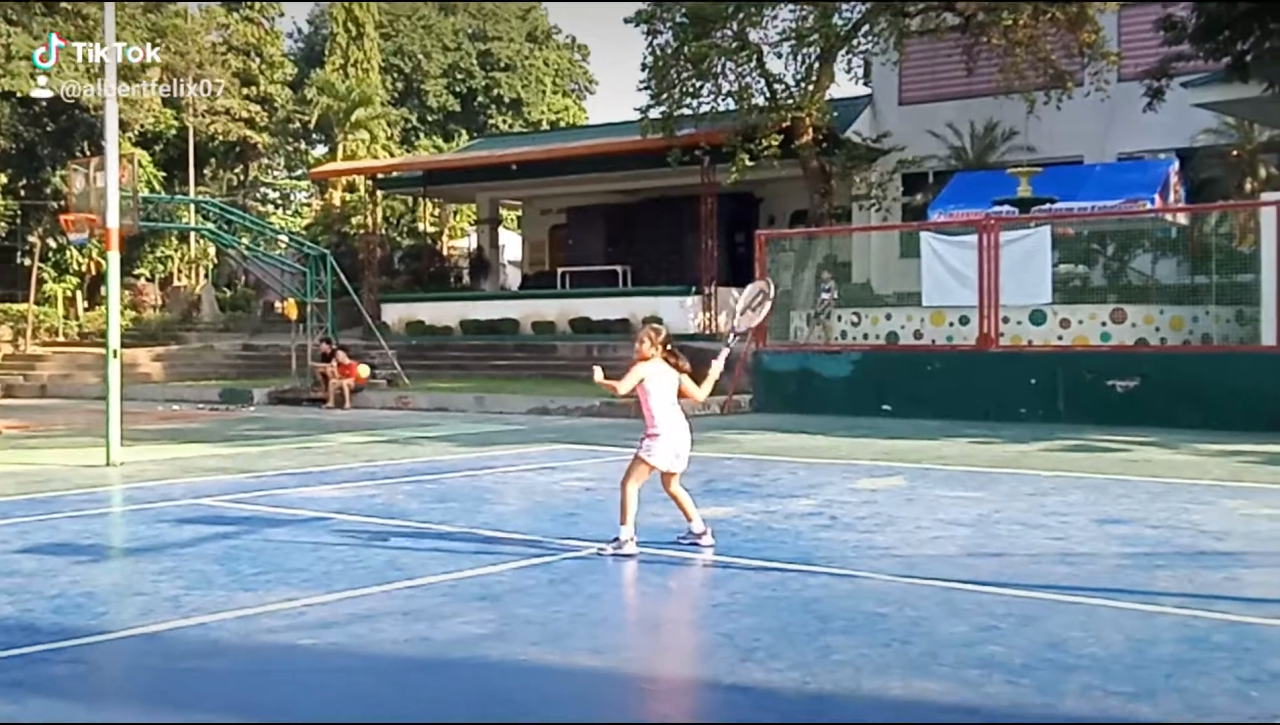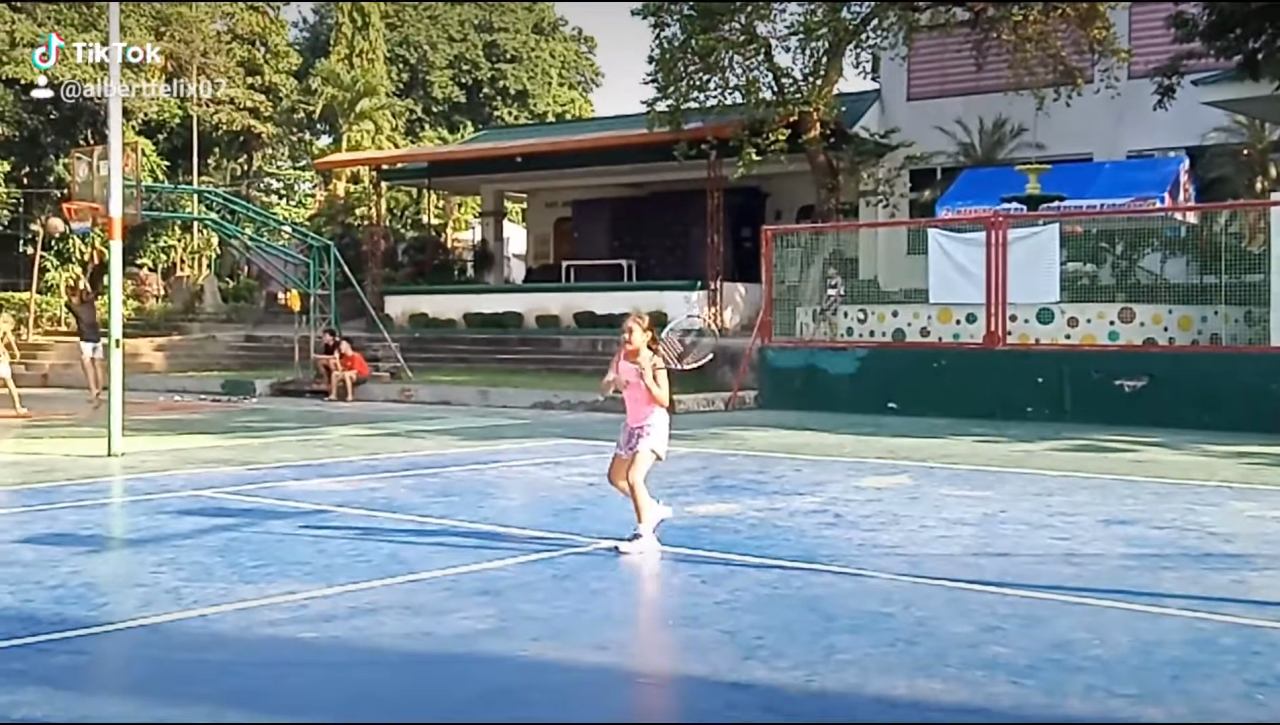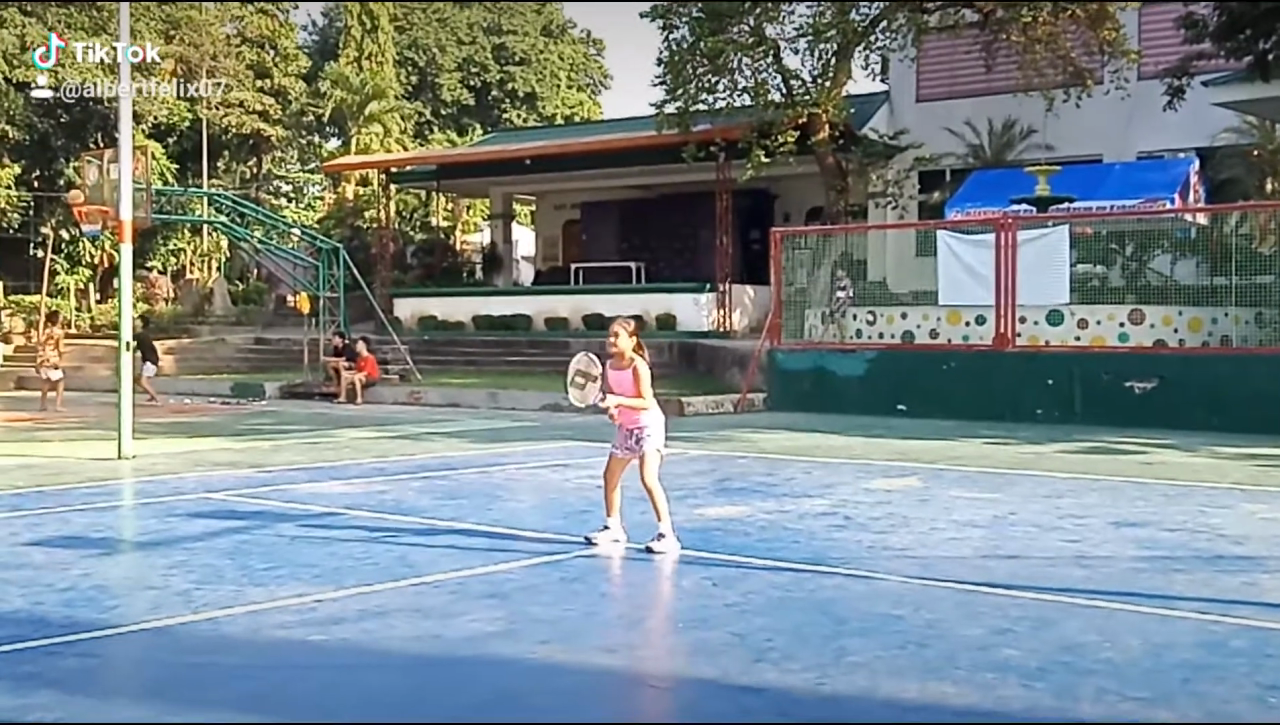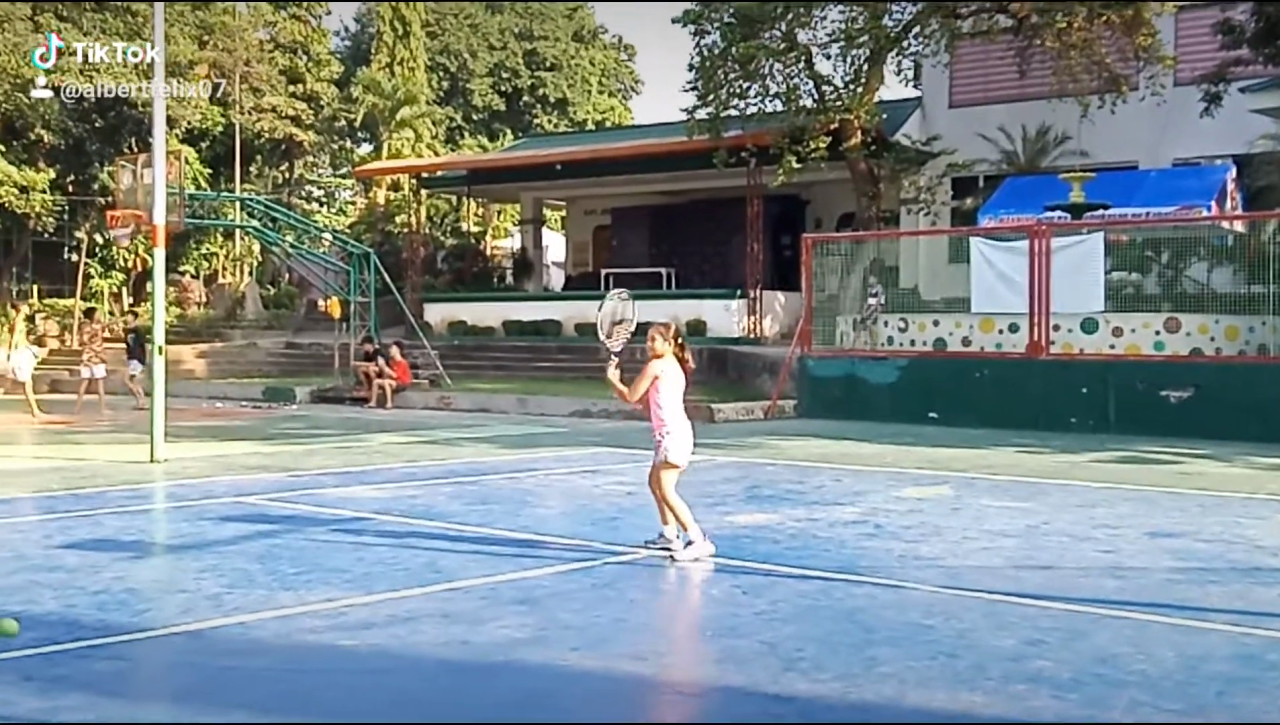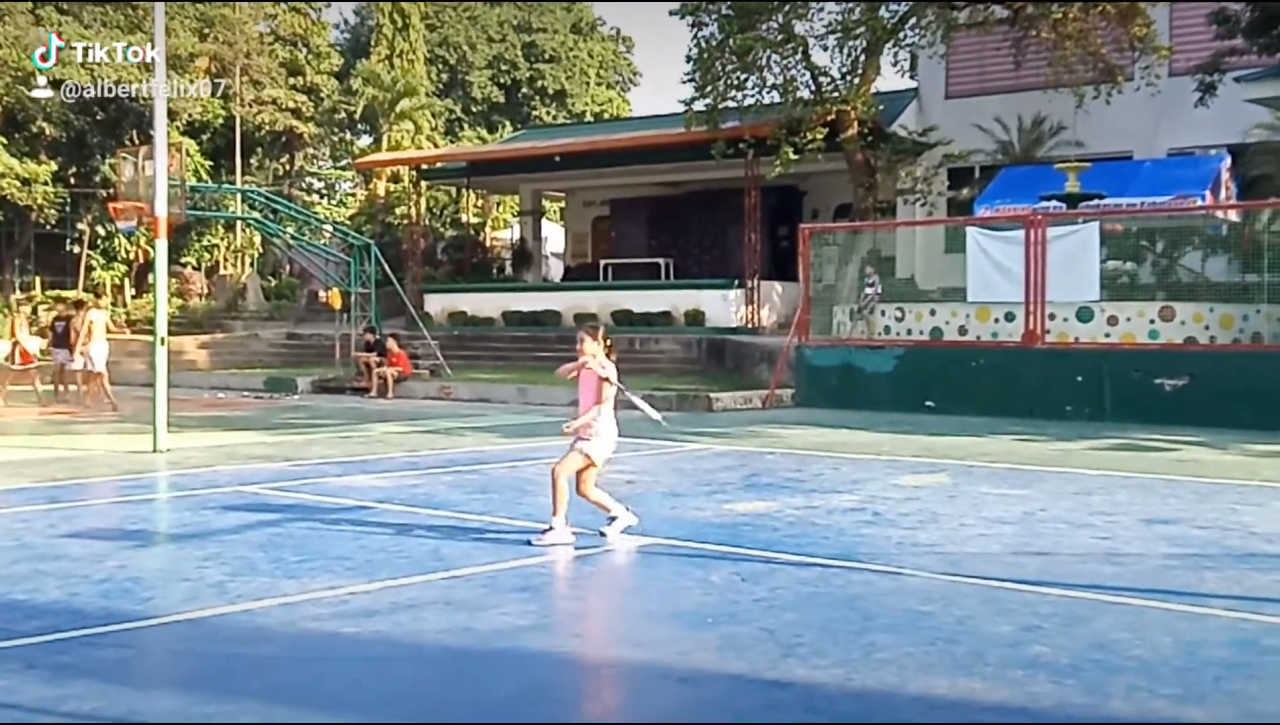
dt=1s
person 1, frame 1
left shoulder: (641, 368)
right shoulder: (674, 370)
left elbow: (621, 389)
right elbow: (699, 396)
left wrist: (601, 380)
right wrist: (714, 372)
left hip: (661, 435)
right hip: (680, 433)
left knee: (629, 483)
right knee: (671, 485)
left ankle: (626, 539)
right ankle: (700, 530)
person 1, frame 2
left shoulder: (655, 362)
right shoulder: (620, 358)
left elbow: (664, 401)
right elbow: (604, 388)
left wrist: (648, 379)
right wrist: (615, 383)
left hip: (653, 427)
right hip: (632, 426)
left knee: (633, 478)
right knee: (615, 476)
left ankle: (647, 536)
right ankle: (654, 509)
person 1, frame 3
left shoulder: (638, 366)
right shoulder: (609, 366)
left elbow: (646, 402)
left wrist: (618, 401)
right wrist: (613, 411)
left hip: (648, 426)
right hip: (626, 428)
left knee: (649, 479)
right knee: (610, 476)
left ankle: (667, 535)
right ankle: (614, 527)
person 1, frame 4
left shoulder: (656, 365)
right shoulder: (675, 368)
left elbow: (632, 397)
right elbow: (648, 399)
left wrist: (613, 380)
right wrist: (622, 389)
left hip: (672, 434)
right hip: (675, 434)
left knee: (663, 490)
right knee: (659, 485)
left ankle: (698, 541)
right ankle: (670, 534)
person 1, frame 5
left shoulder: (607, 368)
right shoulder: (585, 364)
left elbow: (604, 406)
right elbow: (561, 373)
left wrist: (578, 422)
right wrist: (581, 363)
left hip: (601, 433)
right hip: (587, 433)
left knee: (560, 471)
right knee: (582, 486)
left ankle: (559, 529)
right ankle: (622, 515)
